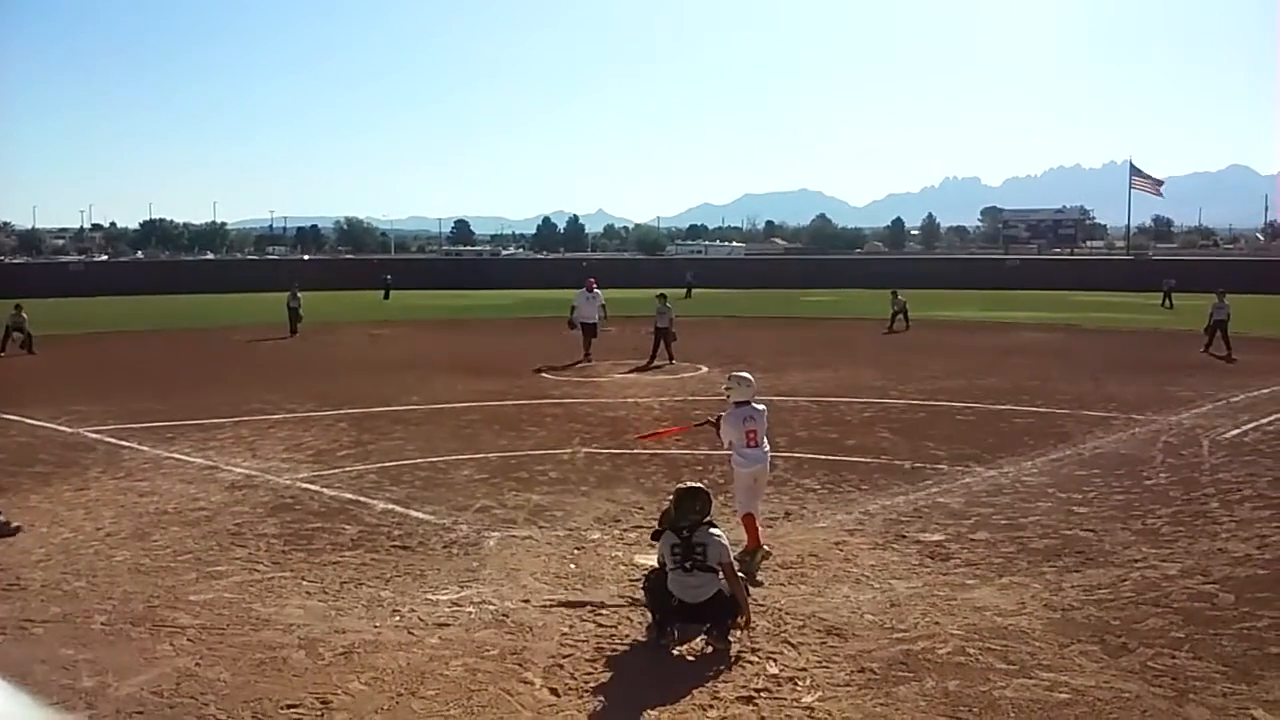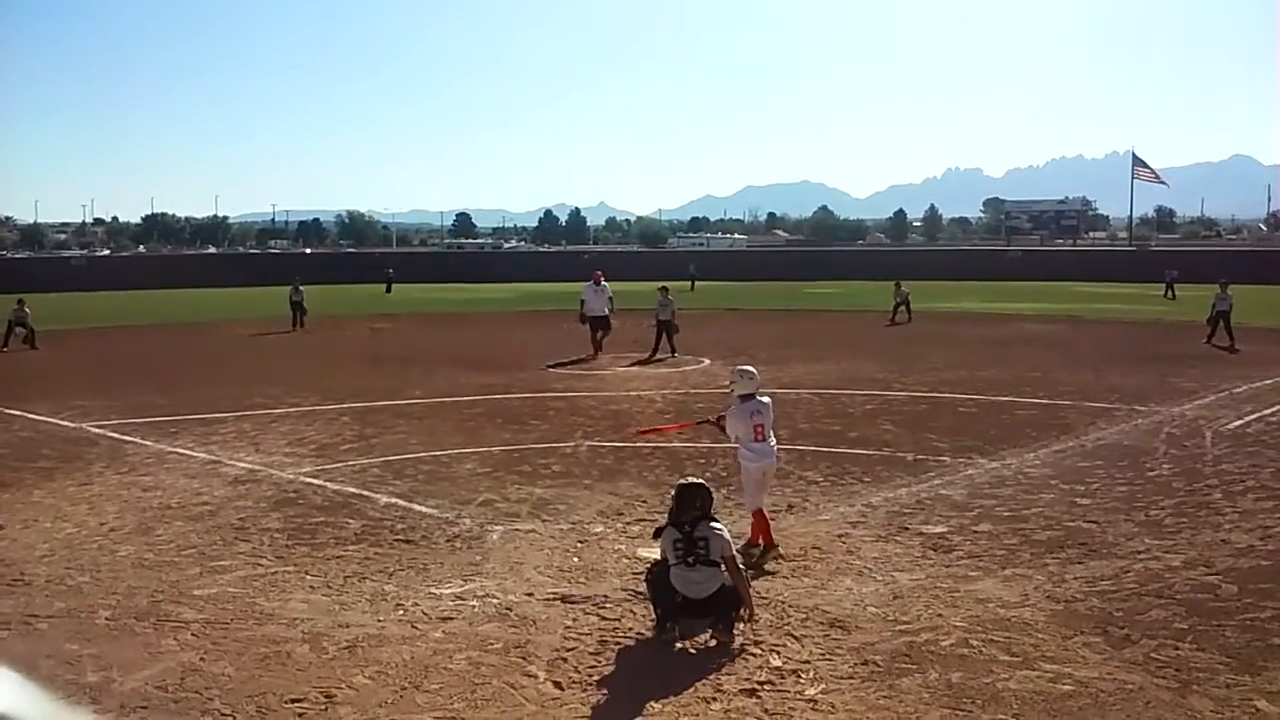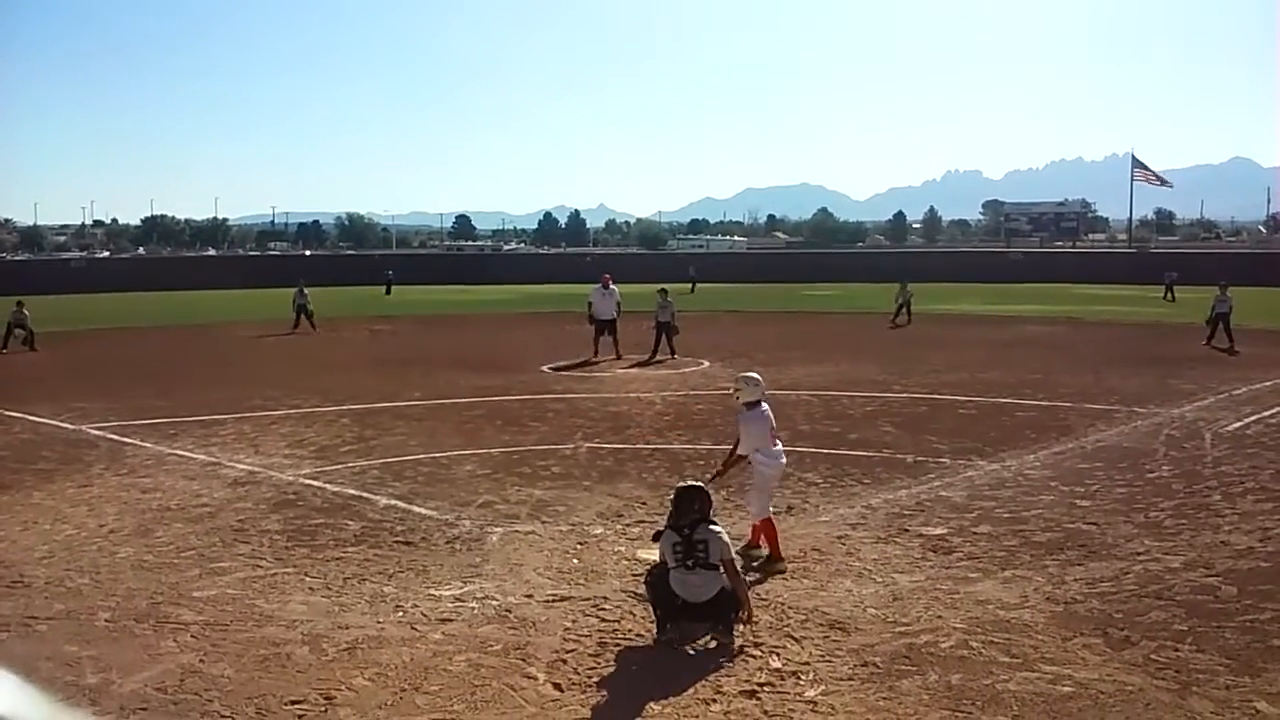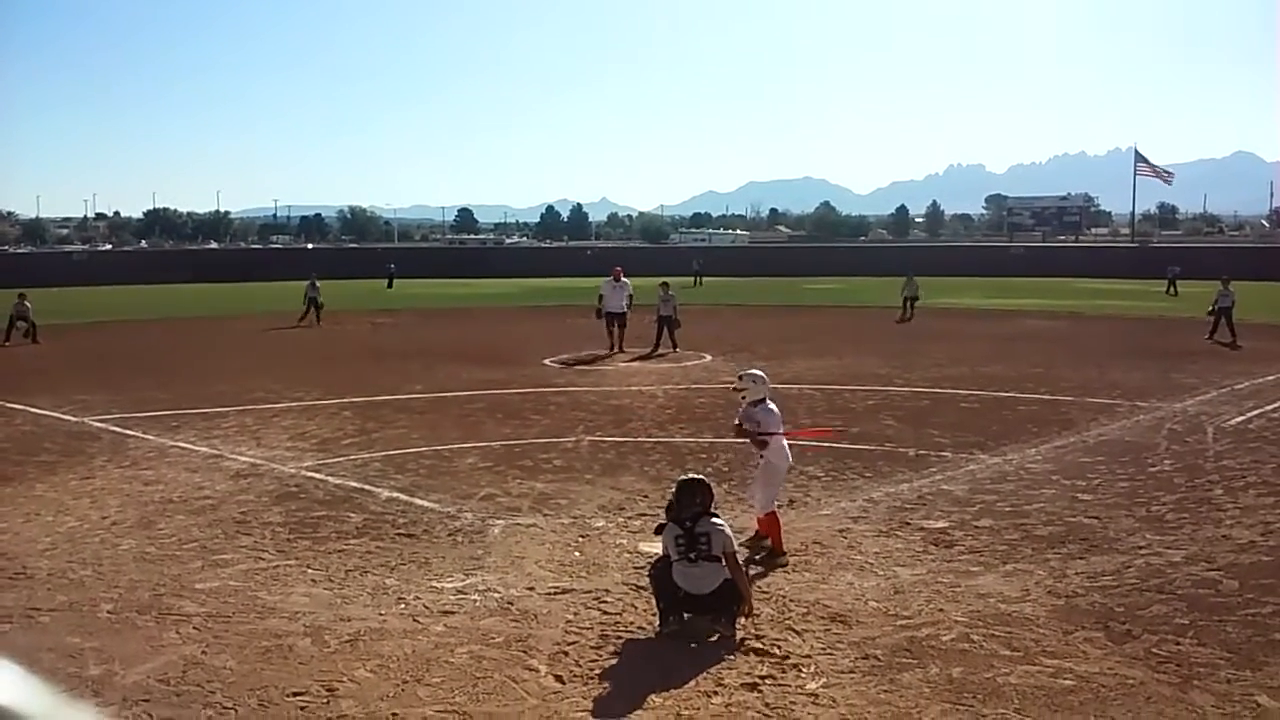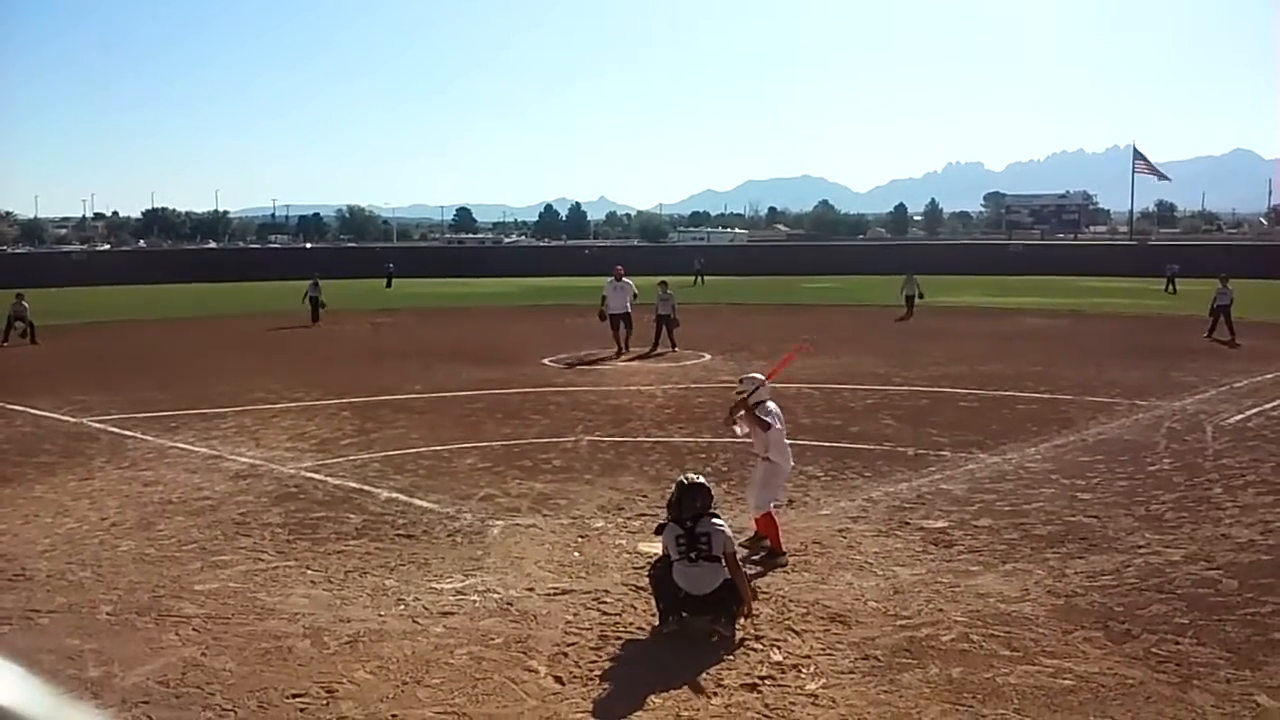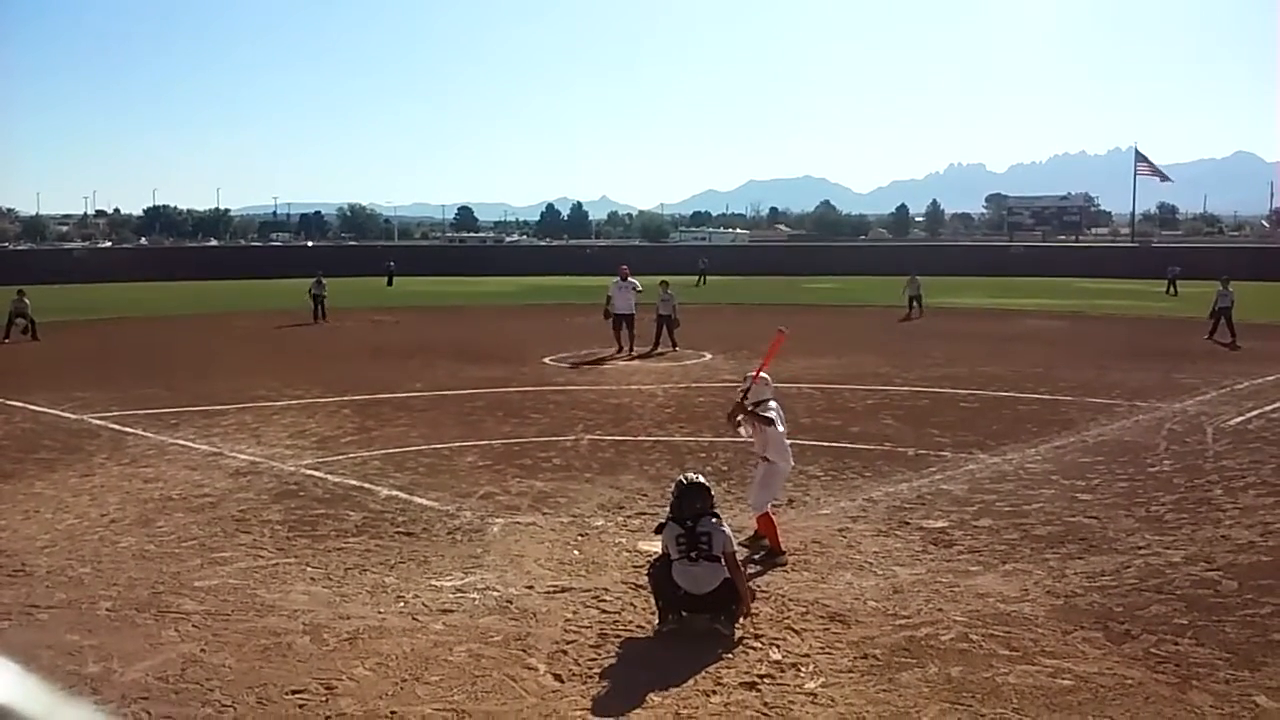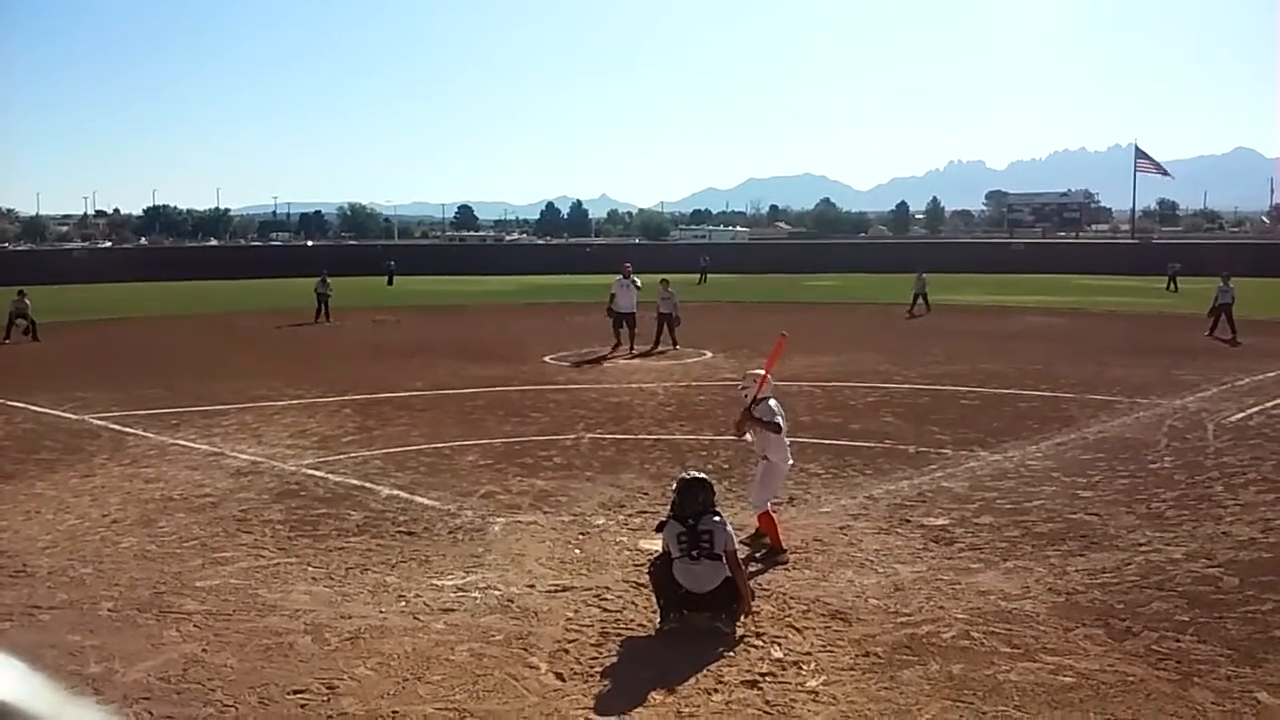
dt=0.3s
person 1, frame 1
left shoulder: (729, 418)
right shoulder: (761, 411)
left elbow: (727, 444)
left wrist: (717, 427)
left hip: (743, 467)
right hip: (762, 465)
left knee: (745, 508)
right knee: (753, 506)
left ankle: (757, 546)
right ankle: (751, 547)
person 1, frame 2
left shoulder: (734, 413)
right shoulder: (766, 403)
left elbow: (733, 438)
left wrist: (719, 425)
left hip: (751, 462)
right hip: (769, 458)
left knee: (753, 503)
right knee: (756, 500)
left ankle: (769, 545)
right ankle: (754, 542)
person 1, frame 3
left shoulder: (748, 419)
right shoulder: (763, 408)
left elbow: (743, 453)
left wrist: (725, 469)
right wrist: (729, 457)
left hip: (765, 467)
right hip: (774, 462)
left knee: (761, 509)
right knee: (755, 503)
left ankle: (776, 557)
right ankle: (755, 543)
person 1, frame 4
left shoulder: (768, 412)
right shoulder: (749, 407)
left elbow: (763, 445)
right elbow: (738, 425)
left wrist: (751, 434)
right wrist: (740, 428)
left hip: (776, 460)
right hip: (766, 459)
left knee: (766, 503)
right knee: (756, 496)
left ankle: (778, 552)
right ankle: (763, 535)
person 1, frame 5
left shoulder: (769, 409)
right shoulder: (752, 408)
left elbow: (766, 427)
right elbow: (729, 422)
left wrist: (749, 411)
right wrist: (733, 412)
left hip: (777, 462)
right hip: (764, 460)
left knee: (762, 504)
right knee: (753, 498)
left ankle: (777, 552)
right ankle: (762, 535)
person 1, frame 6
left shoulder: (770, 407)
right shoulder: (755, 409)
left elbow: (770, 422)
right elbow: (739, 427)
left wrist: (746, 411)
right wrist: (734, 415)
left hip: (776, 463)
right hip: (765, 461)
left knee: (760, 504)
right knee: (756, 499)
left ankle: (777, 551)
right ankle: (762, 534)
person 1, frame 7
left shoulder: (769, 407)
right shoulder: (757, 408)
left elbow: (777, 428)
right elbow: (745, 433)
left wrist: (752, 419)
right wrist: (742, 424)
left hip: (775, 461)
right hip: (766, 459)
left knee: (760, 503)
right knee: (757, 497)
left ankle: (778, 550)
right ankle: (763, 533)
person 2, frame 1
left shoulder: (666, 537)
right shoulder: (716, 537)
right elbow: (732, 578)
right wrist: (746, 609)
left hip: (675, 608)
right hip: (711, 609)
left knee: (653, 579)
right knee: (738, 588)
left ankle: (663, 627)
right ankle: (718, 630)
person 2, frame 2
left shoulder: (668, 533)
right shoulder: (718, 531)
right elbow: (735, 572)
right wrist: (748, 603)
left hip: (678, 604)
right hip: (715, 603)
left knee: (656, 572)
right knee: (739, 581)
left ankle: (667, 623)
right ankle: (723, 623)
person 2, frame 3
left shoulder: (667, 536)
right shoulder: (717, 534)
right elbow: (733, 575)
right wrist: (747, 605)
left hip: (678, 607)
right hip: (714, 607)
left knee: (655, 575)
right knee: (738, 585)
left ankle: (668, 624)
right ankle: (722, 625)
person 2, frame 4
left shoulder: (669, 530)
right shoulder: (720, 527)
right elbow: (735, 568)
right wrist: (747, 598)
left hip: (682, 599)
right hip: (717, 600)
left knee: (658, 569)
right knee: (739, 579)
left ankle: (671, 616)
right ankle: (724, 617)
person 2, frame 5
left shoulder: (669, 530)
right shoulder: (720, 527)
right elbow: (734, 568)
right wrist: (747, 599)
left hip: (682, 600)
right hip: (716, 600)
left knee: (657, 569)
right knee: (739, 580)
left ankle: (670, 616)
right ankle: (724, 617)
person 2, frame 6
left shoulder: (669, 529)
right shoulder: (719, 527)
right elbow: (734, 568)
right wrist: (746, 599)
left hip: (681, 598)
right hip: (716, 599)
left knee: (657, 568)
right knee: (738, 580)
left ankle: (670, 615)
right ankle: (723, 616)
person 2, frame 7
left shoulder: (670, 527)
right shoulder: (721, 525)
left elbow: (666, 557)
right elbow: (735, 566)
right wrist: (747, 598)
left hip: (682, 597)
right hip: (717, 598)
left knee: (657, 566)
right knee: (739, 579)
left ankle: (671, 613)
right ankle: (725, 614)
